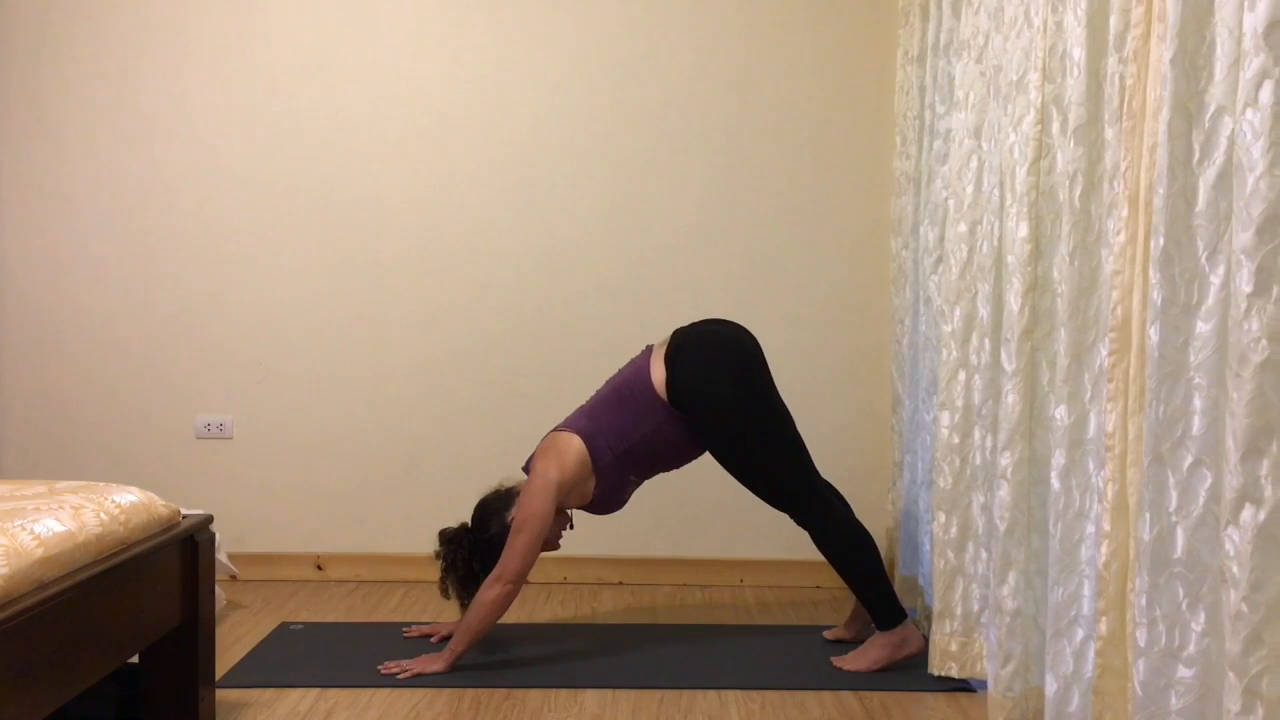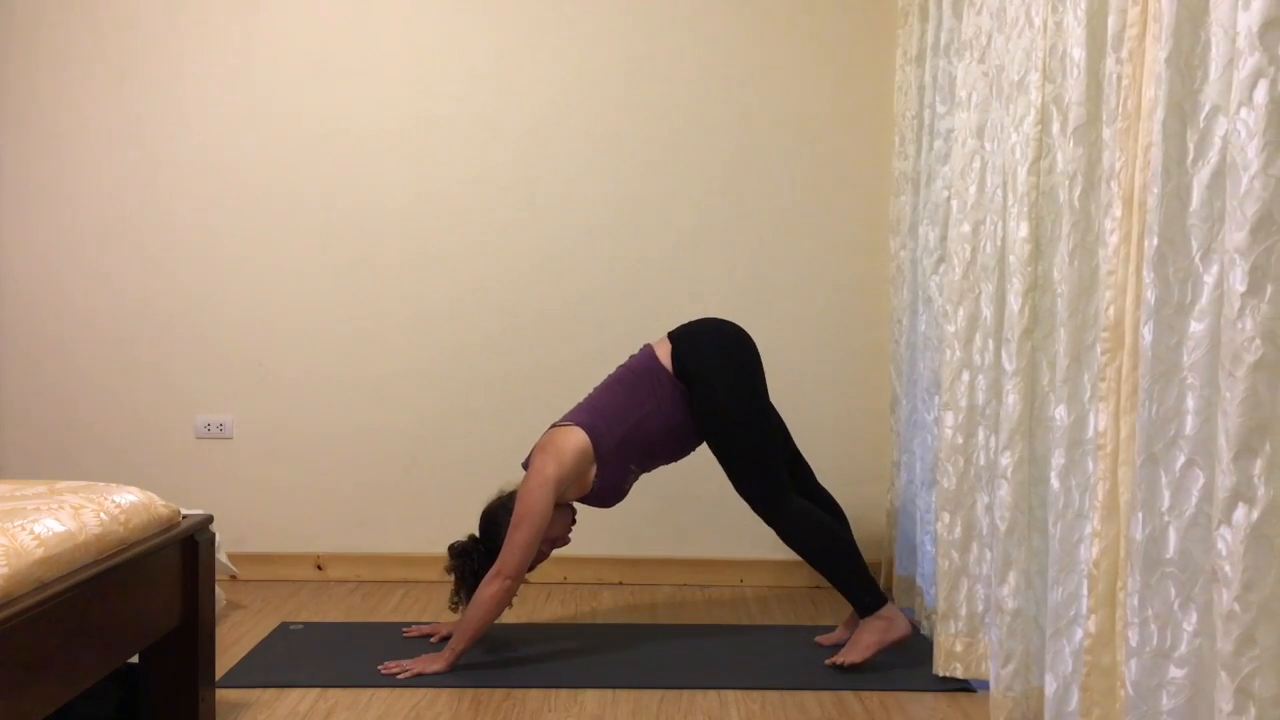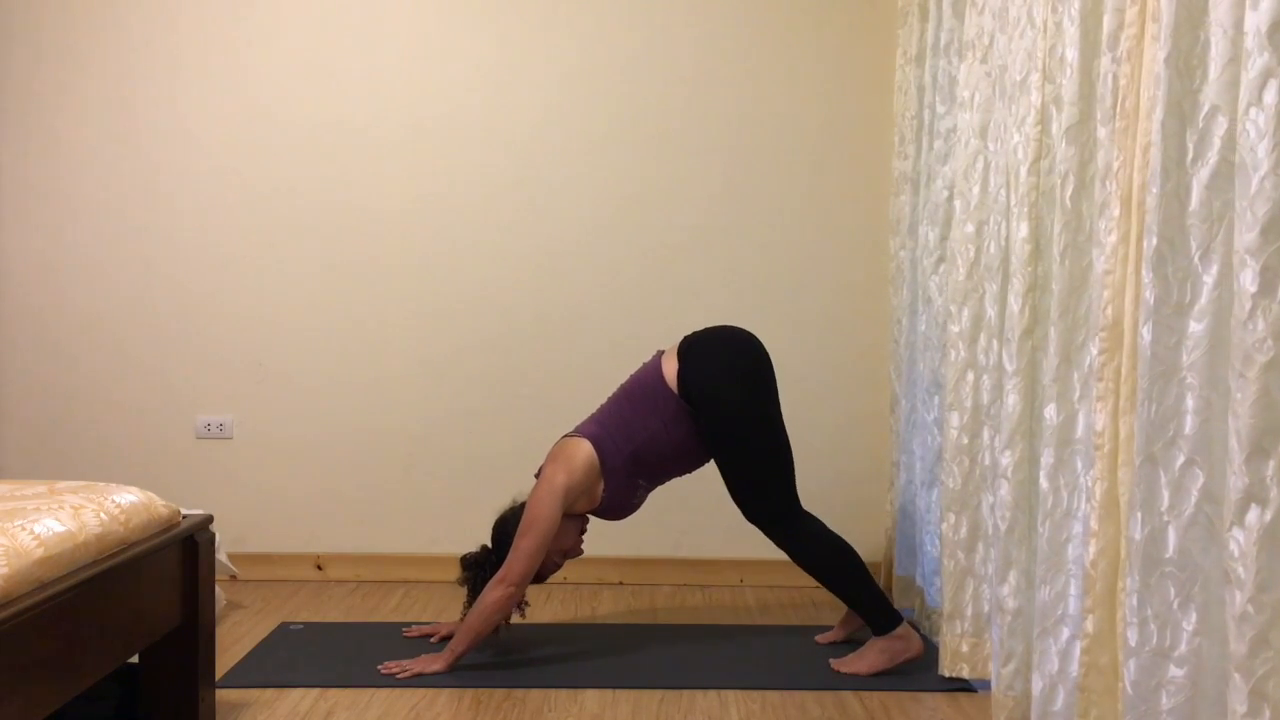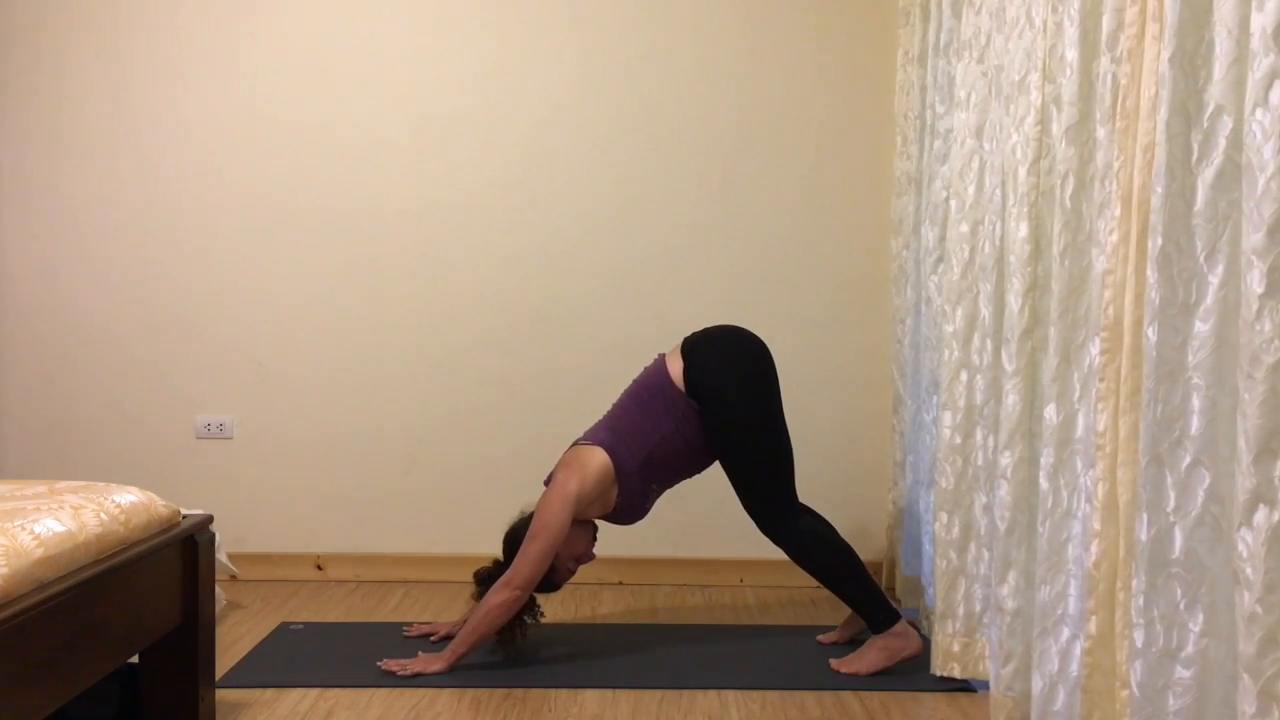
dt=1s
person 1, frame 1
left shoulder: (550, 477)
right shoulder: (554, 476)
left elbow: (505, 580)
right elbow: (504, 577)
left wrist: (447, 656)
right wrist: (462, 624)
left hip: (707, 373)
right hip: (710, 359)
left knee: (805, 501)
right knee: (802, 489)
left ankle: (896, 629)
right ankle: (868, 606)
person 1, frame 2
left shoulder: (551, 471)
right shoulder: (556, 476)
left elbow: (504, 576)
right elbow: (502, 575)
left wrist: (448, 657)
right wrist: (465, 622)
left hip: (709, 360)
right hip: (705, 366)
left knee: (775, 500)
right knee: (794, 486)
left ankle: (881, 615)
right ankle: (863, 610)
person 1, frame 3
left shoulder: (562, 484)
right shoulder: (573, 490)
left elbow: (508, 582)
right elbow: (507, 581)
left wrist: (446, 658)
right wrist: (465, 623)
left hip: (718, 371)
right hip: (713, 372)
left knee: (778, 517)
right knee: (770, 513)
left ankle: (893, 633)
right ankle: (863, 608)
person 1, frame 4
left shoulder: (574, 490)
right shoulder: (579, 498)
left elbow: (515, 587)
right elbow: (512, 583)
left wrist: (447, 658)
right wrist: (463, 624)
left hip: (722, 368)
right hip: (714, 374)
left knee: (777, 515)
right knee: (777, 514)
left ankle: (893, 630)
right ankle: (866, 611)
